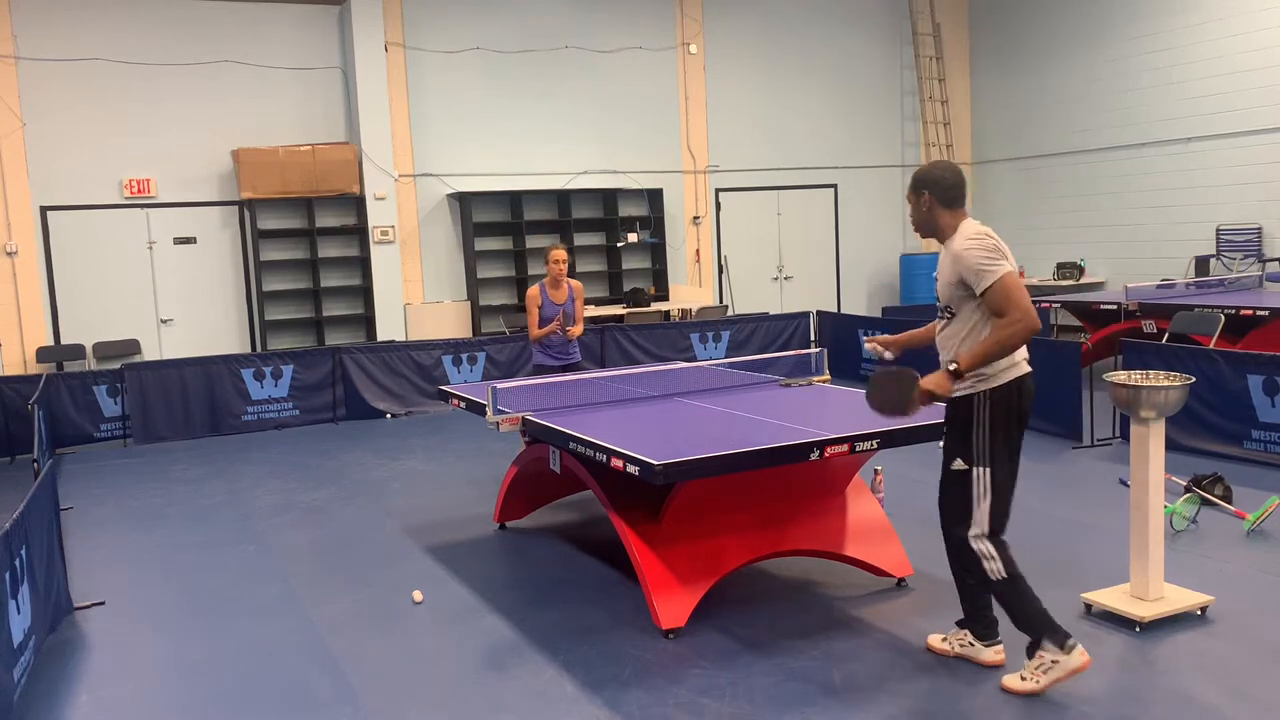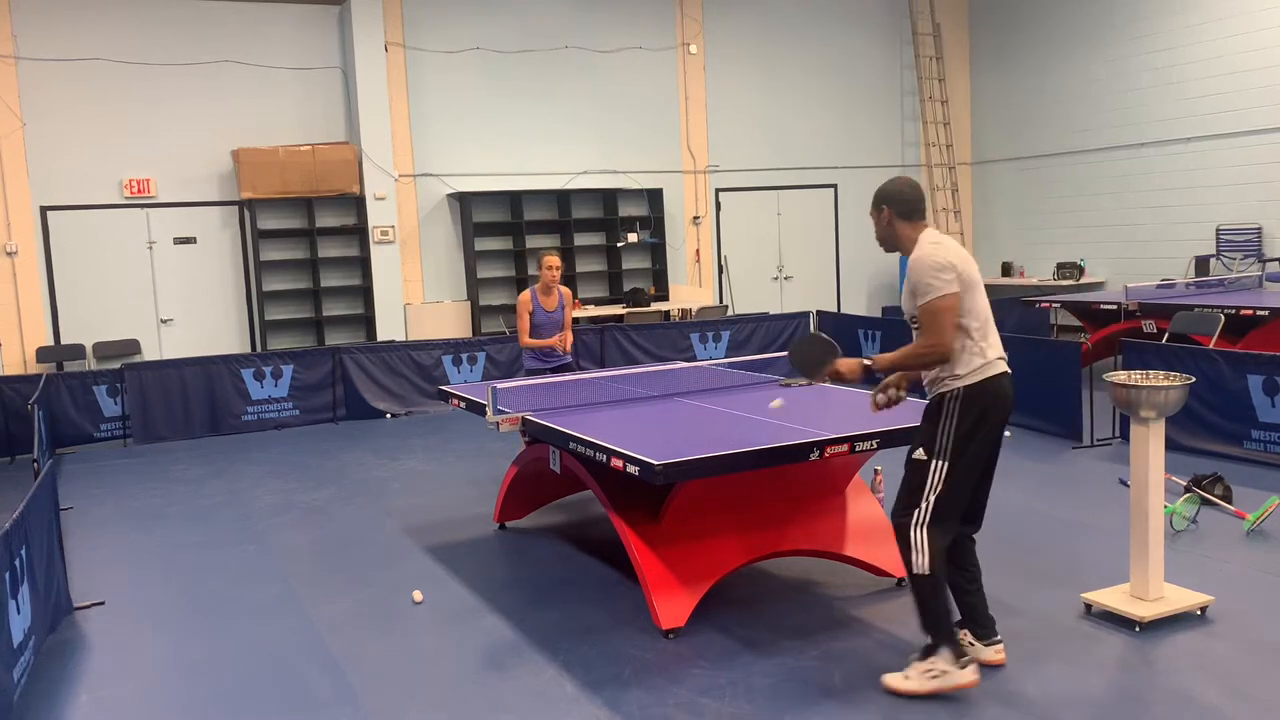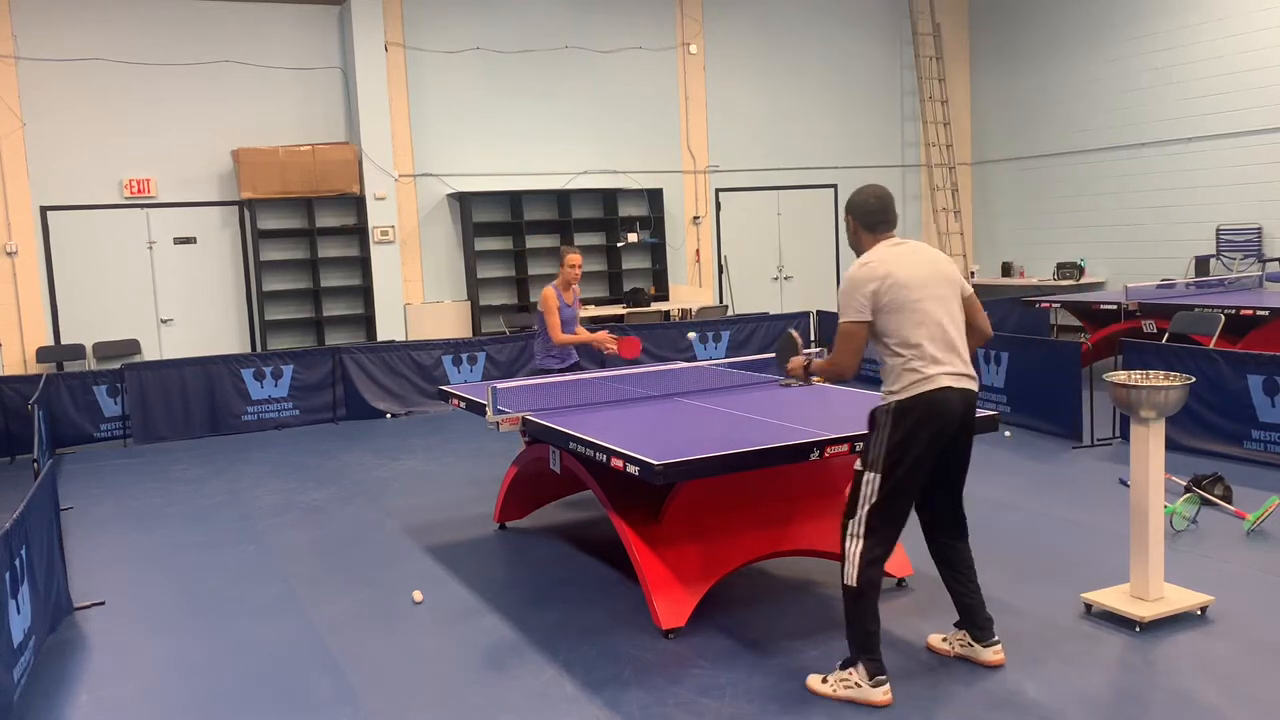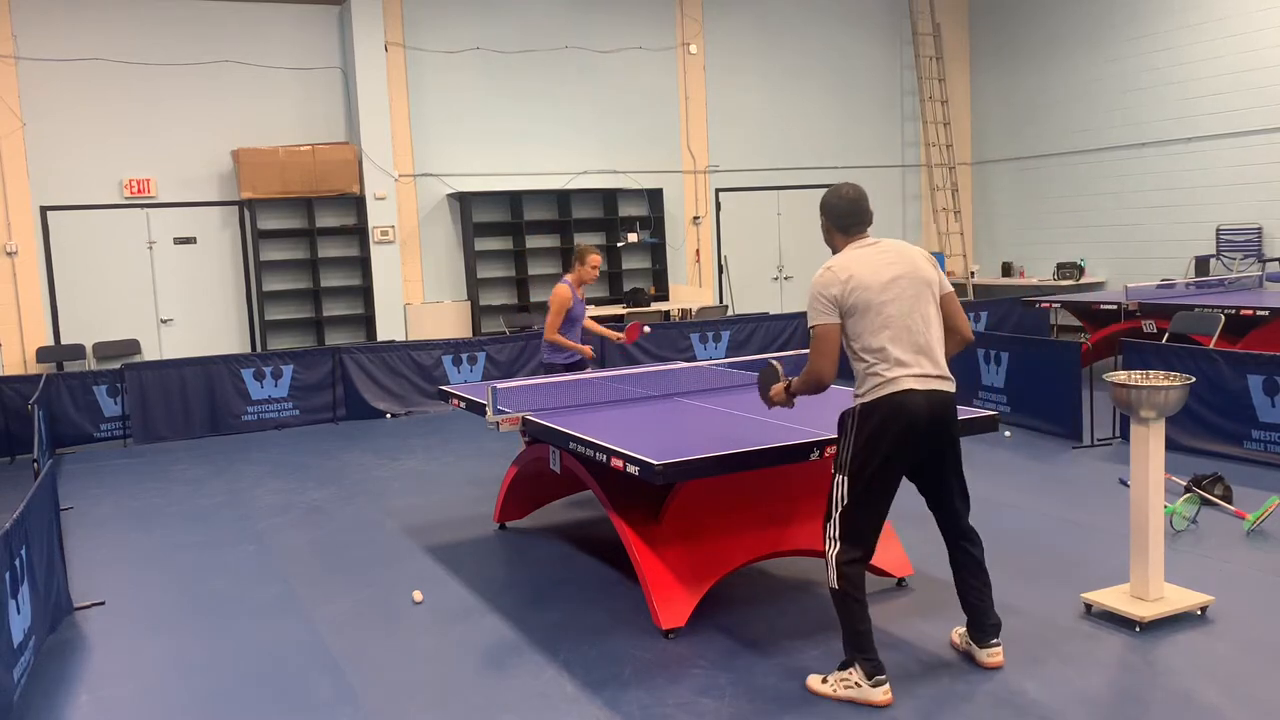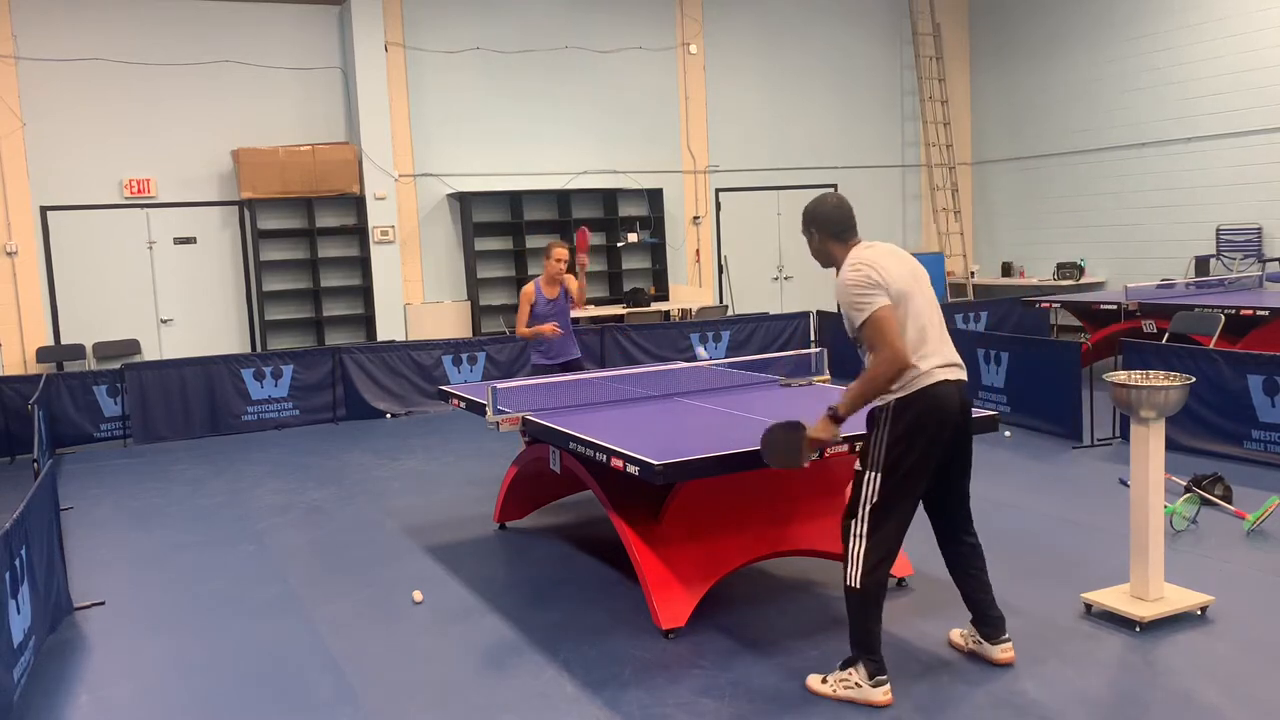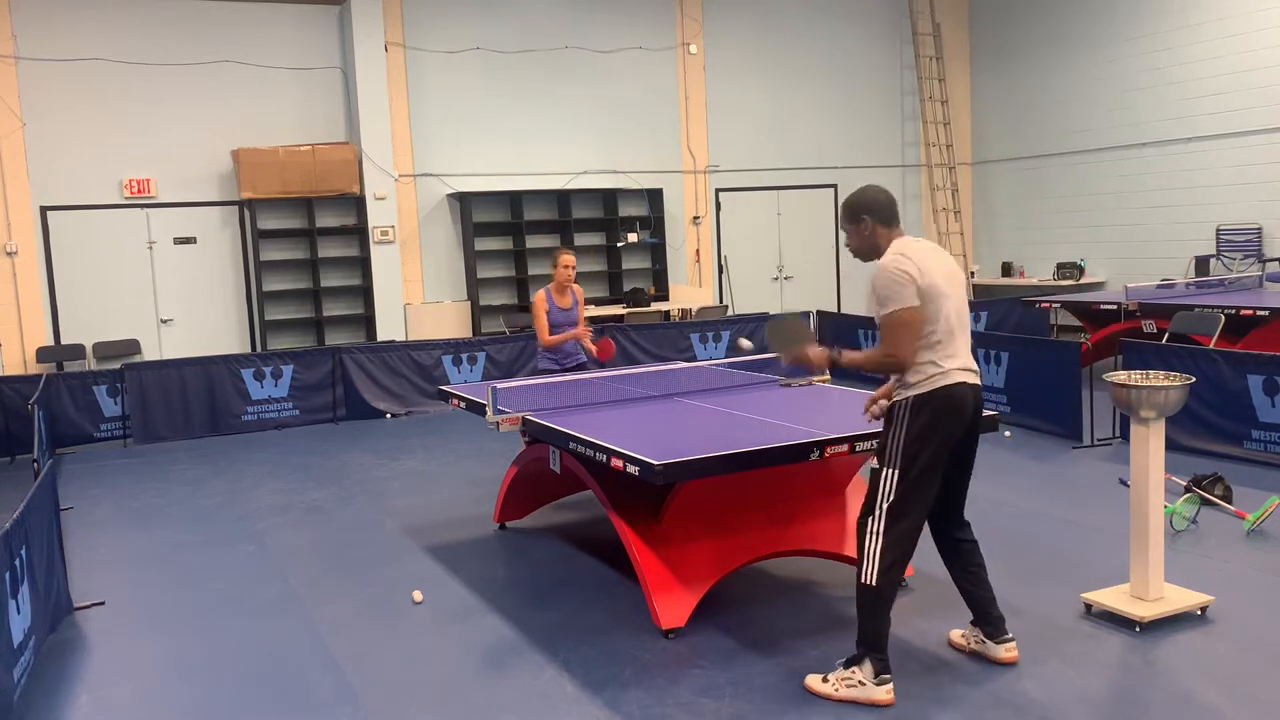
dt=0.3s
person 1, frame 1
left shoulder: (971, 246)
right shoulder: (960, 248)
left elbow: (1022, 321)
left wrist: (950, 374)
right wrist: (899, 340)
left hip: (989, 396)
right hip: (983, 395)
left knee: (975, 529)
right knee: (963, 517)
left ankle: (1055, 643)
right ankle: (979, 632)
person 1, frame 2
left shoulder: (928, 258)
right shoulder: (940, 250)
left elbow: (938, 347)
left wrist: (867, 368)
right wrist: (900, 375)
left hip: (967, 395)
right hip: (986, 389)
left knee: (918, 521)
right knee: (952, 523)
left ankle: (949, 655)
right ankle: (982, 635)
person 1, frame 3
left shoulder: (863, 273)
right shoulder: (938, 258)
left elbow: (844, 368)
right elbow: (981, 331)
left wrist: (807, 367)
left hip: (911, 409)
right hip: (962, 399)
left knee: (865, 538)
right knee: (946, 523)
left ankle: (868, 673)
right ankle: (979, 635)
person 1, frame 4
left shoulder: (831, 277)
right shoulder: (918, 257)
left elbow: (823, 374)
right elbow: (962, 333)
left wrist: (788, 390)
left hip: (882, 410)
right hip: (940, 401)
left knee: (845, 540)
right knee: (957, 522)
left ankle: (866, 673)
right ankle: (985, 637)
person 1, frame 5
left shoulder: (855, 277)
right shoulder: (891, 256)
left elbow: (897, 357)
left wrist: (836, 414)
left hip: (914, 404)
right hip: (953, 392)
left knee: (866, 533)
right knee: (954, 522)
left ankle: (868, 673)
right ankle: (992, 633)
person 1, frame 6
left shoulder: (894, 266)
right shoulder: (935, 254)
left elbow: (898, 355)
left wrist: (833, 358)
right wrist: (896, 388)
left hip: (930, 404)
right hip: (965, 394)
left knee: (882, 530)
right knee: (950, 521)
left ankle: (871, 671)
right ankle: (993, 633)
